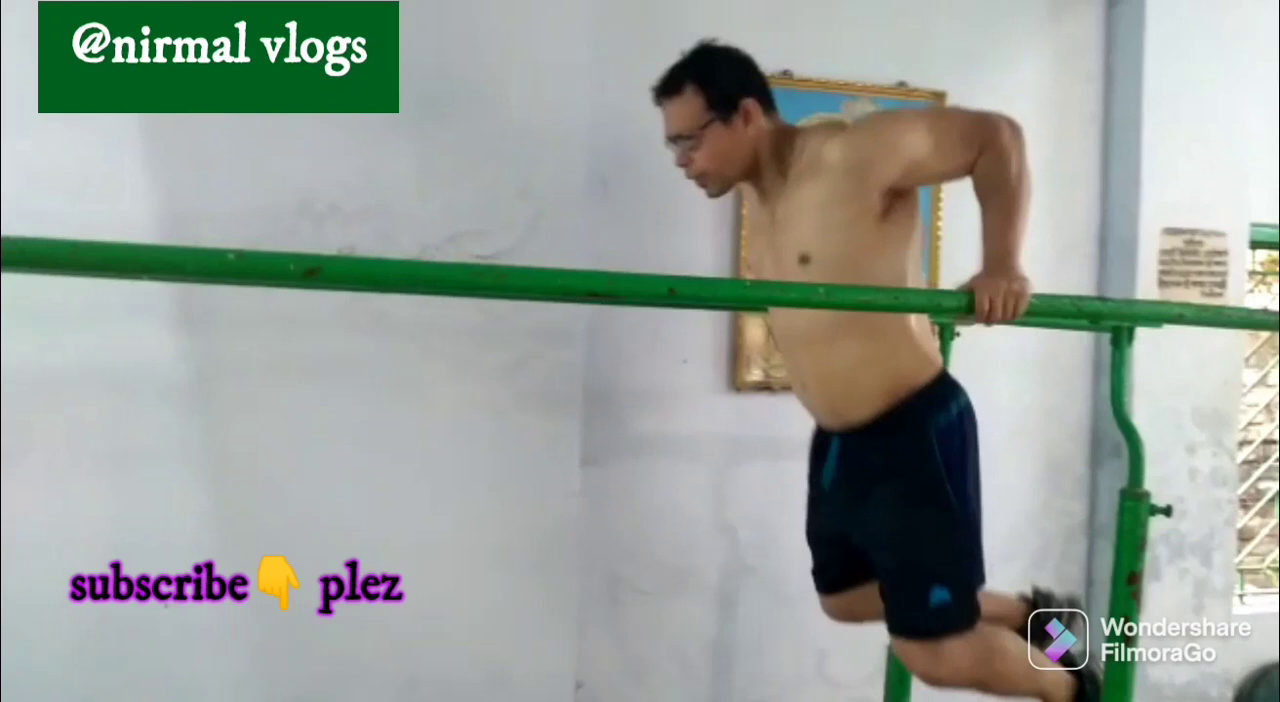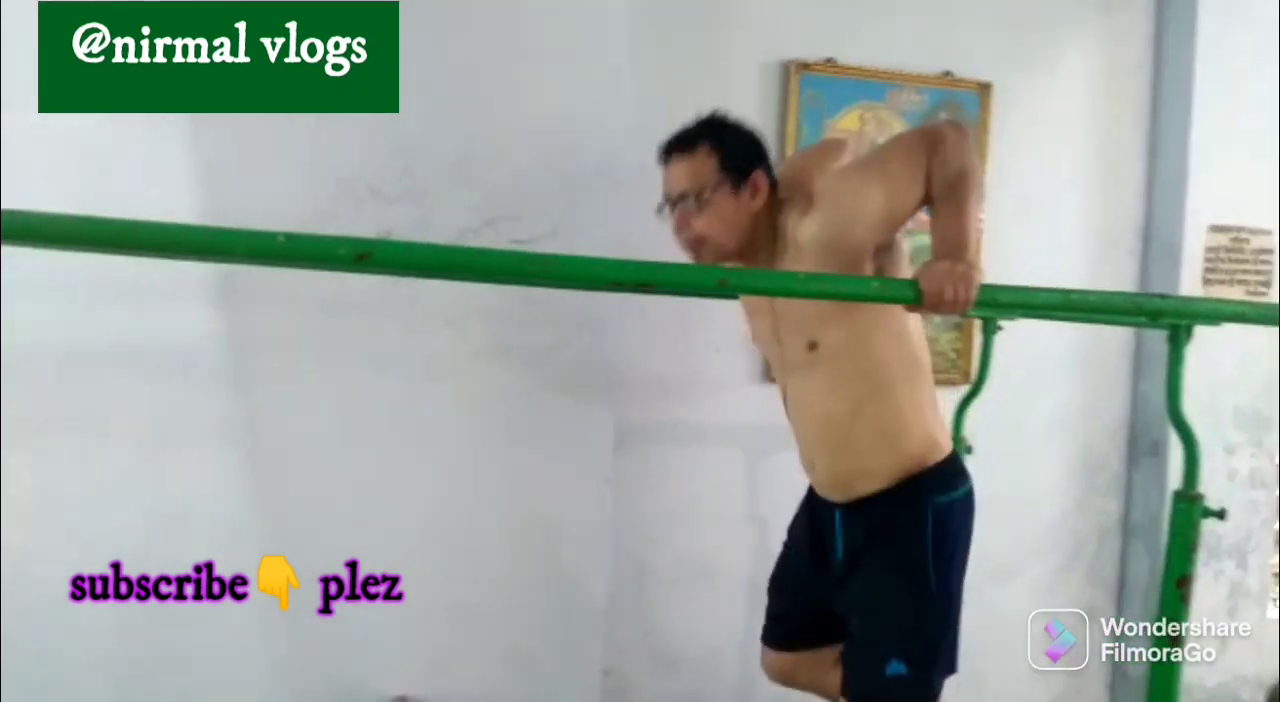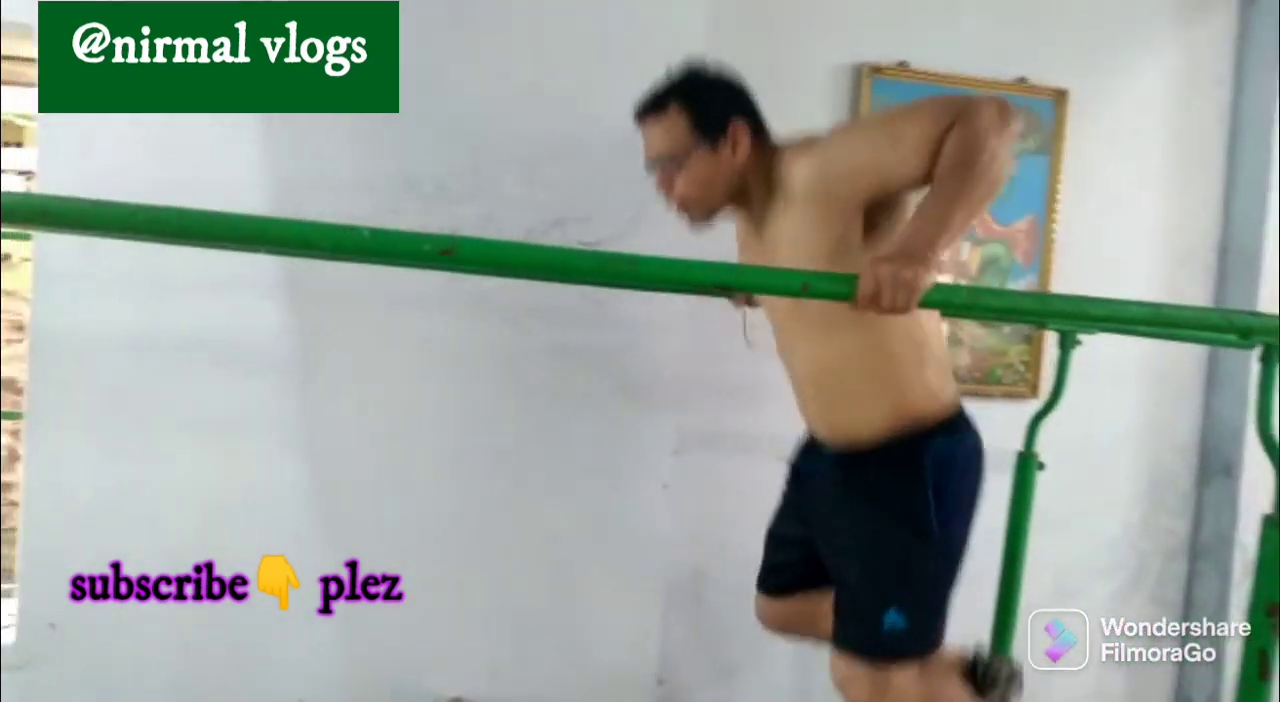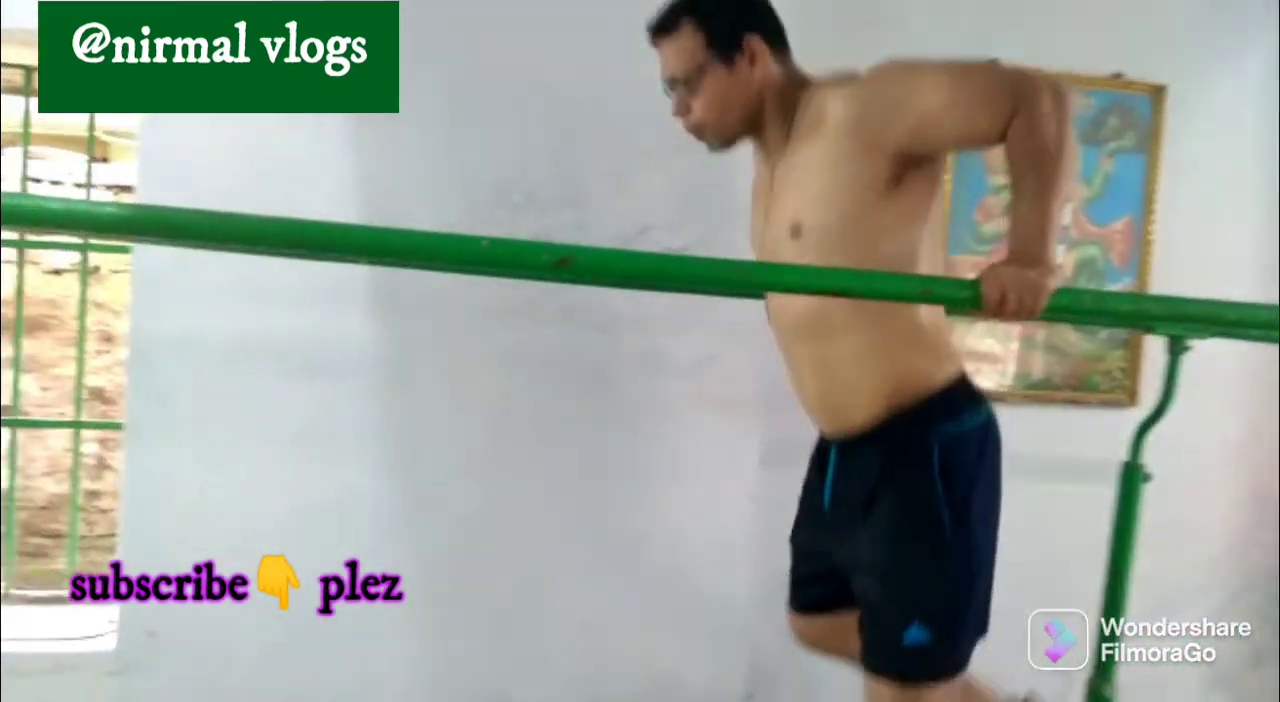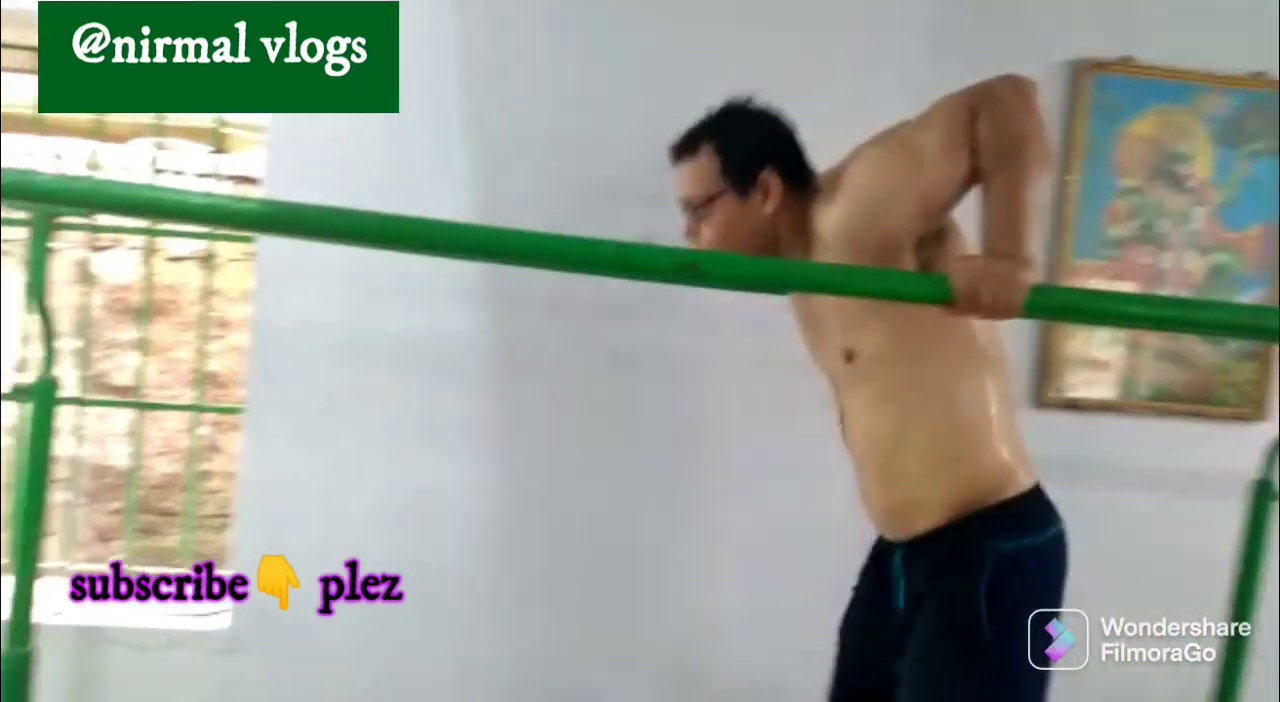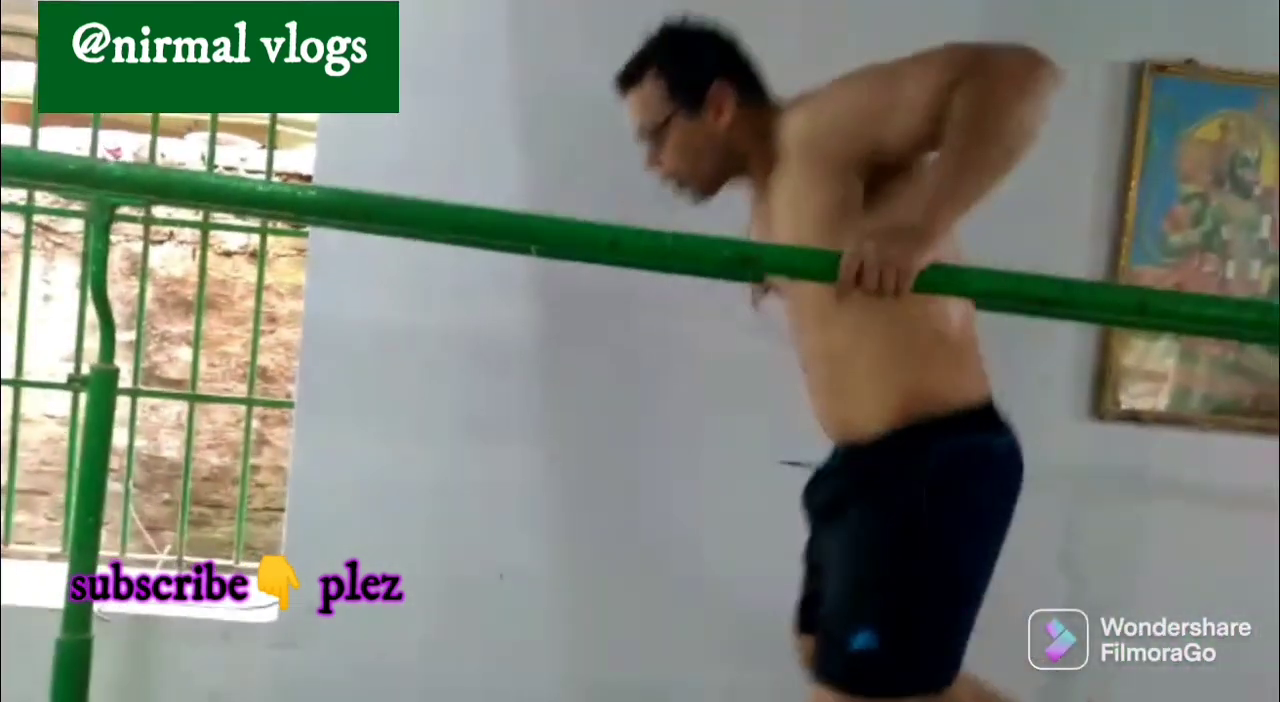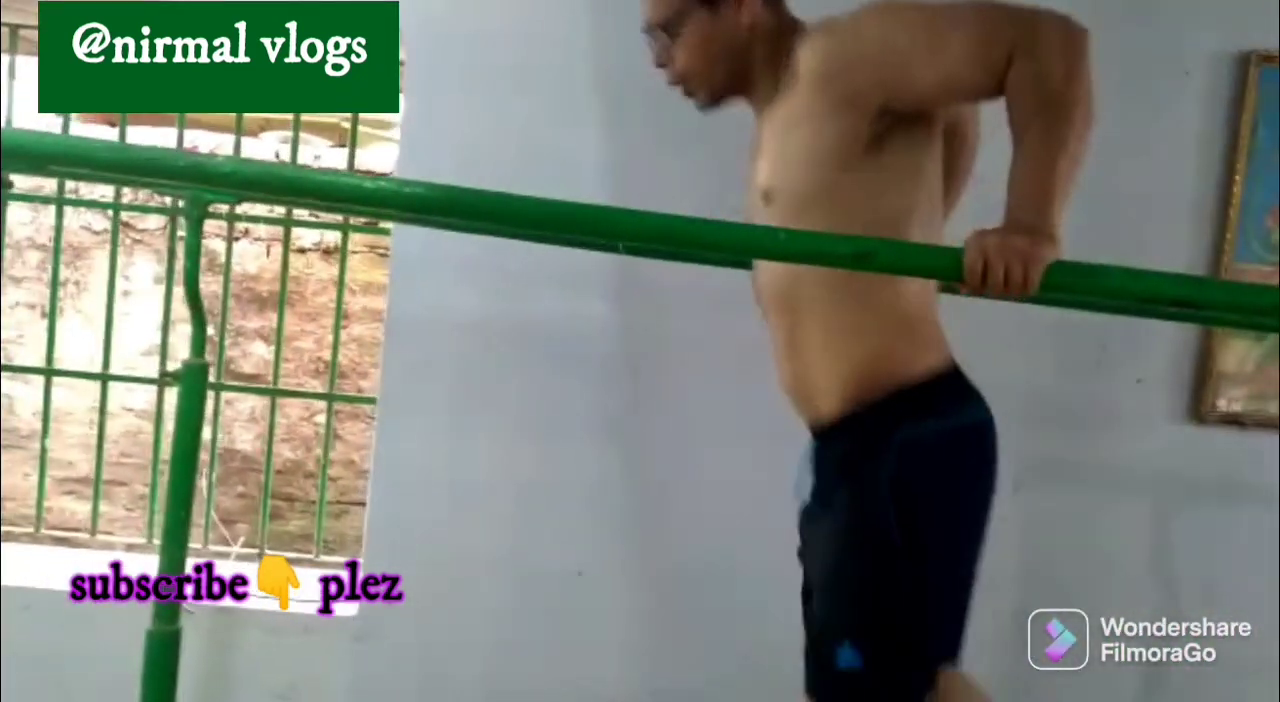
dt=0.4s
person 1, frame 1
left shoulder: (847, 155)
right shoulder: (761, 192)
left elbow: (996, 134)
left wrist: (1002, 263)
left hip: (915, 434)
right hip: (838, 442)
right knee: (844, 598)
right ankle: (1027, 616)
person 1, frame 2
left shoulder: (827, 227)
right shoulder: (745, 250)
left elbow: (945, 141)
right elbow: (830, 149)
left wrist: (957, 257)
left hip: (913, 509)
right hip: (830, 508)
person 1, frame 3
left shoulder: (821, 174)
right shoulder: (759, 201)
left elbow: (986, 120)
left wrist: (921, 249)
left hip: (917, 461)
right hip: (836, 459)
right knee: (783, 608)
person 1, frame 4
left shoulder: (857, 111)
right shoulder: (774, 147)
left elbow: (1037, 96)
left wrist: (1030, 248)
left hip: (928, 447)
right hip: (845, 453)
right knee: (818, 623)
person 1, frame 5
left shoulder: (856, 220)
right shoulder: (810, 247)
left elbow: (1006, 100)
left wrist: (1008, 252)
left hip: (987, 553)
right hip: (909, 551)
person 1, frame 6
left shoulder: (819, 132)
right shoulder: (777, 178)
left elbow: (1020, 73)
left wrist: (921, 222)
left hip: (940, 466)
right hip: (875, 472)
person 1, frame 7
left shoulder: (840, 59)
right shoulder: (789, 102)
right elbow: (950, 124)
left wrist: (1030, 223)
left hip: (909, 445)
right hip: (862, 445)
